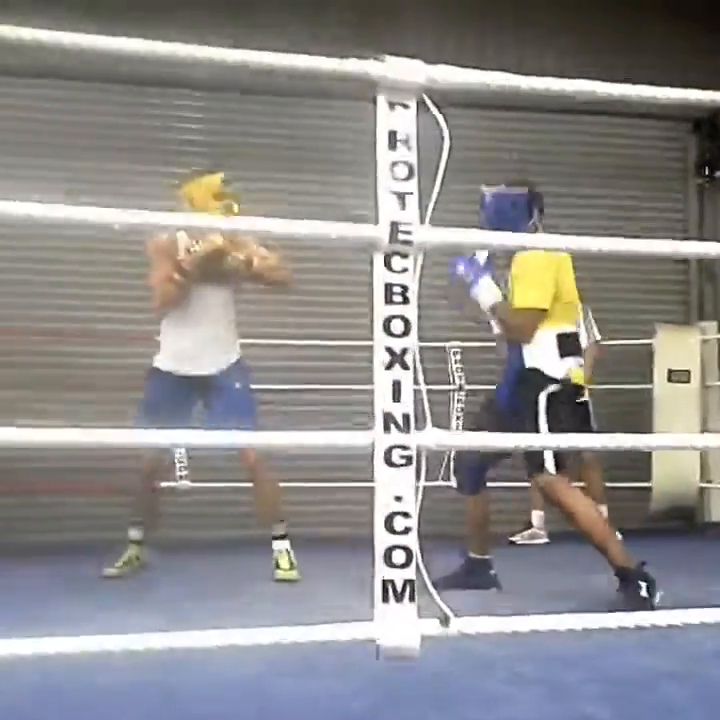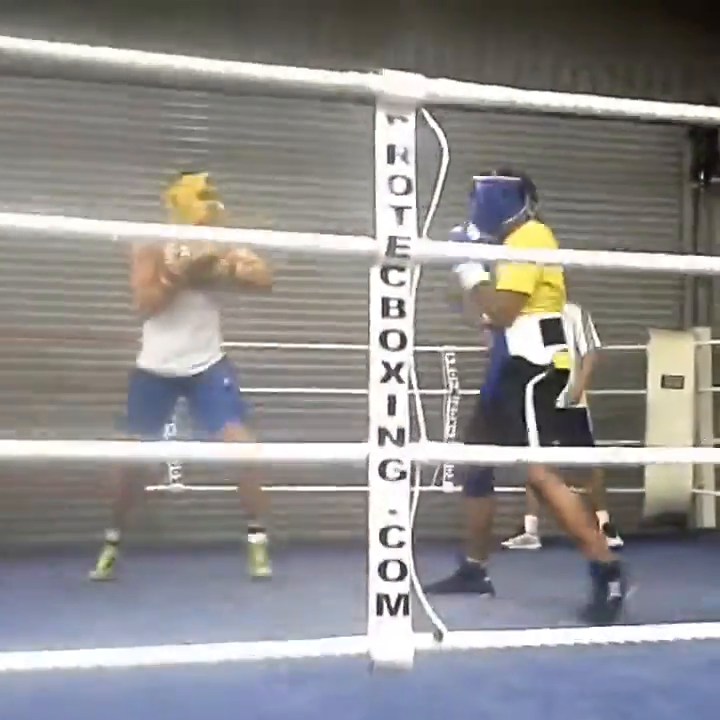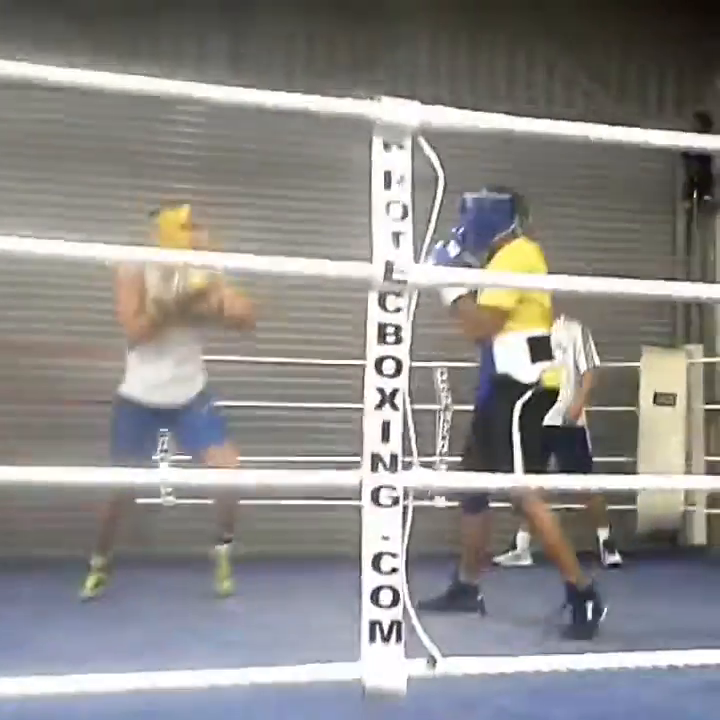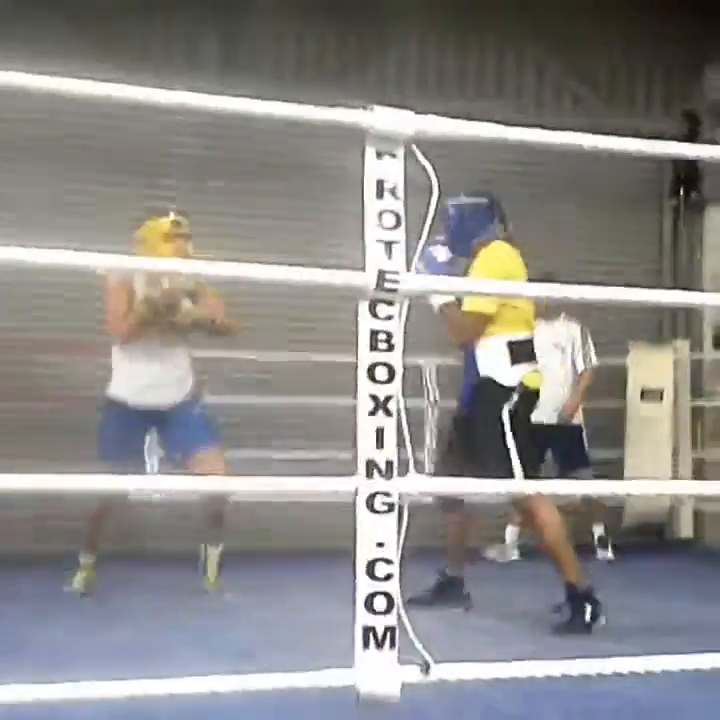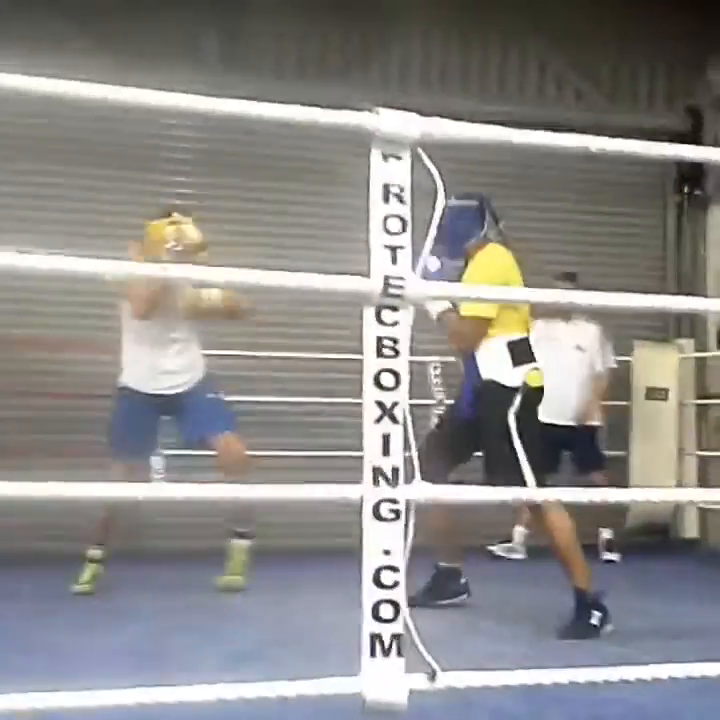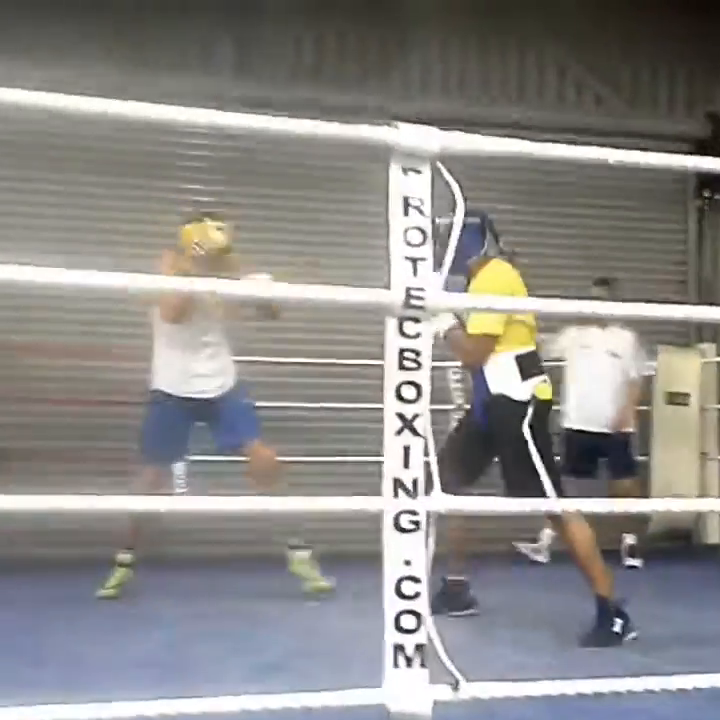
dt=0.1s
person 1, frame 1
left shoulder: (537, 256)
right shoulder: (529, 256)
left elbow: (521, 328)
left wrist: (481, 284)
right wrist: (481, 281)
left hip: (549, 380)
right hip: (527, 378)
left knee: (550, 481)
right knee: (471, 460)
left ankle: (634, 578)
right ankle: (478, 565)
person 1, frame 2
left shoulder: (528, 238)
right shoulder: (521, 239)
left elbow: (502, 310)
left wrist: (467, 265)
right wrist: (474, 257)
left hip: (534, 368)
right hip: (516, 367)
left knee: (536, 471)
right knee: (475, 464)
left ankle: (607, 570)
right ankle: (474, 569)
person 1, frame 3
left shoulder: (515, 256)
right shoulder: (509, 255)
left elbow: (481, 326)
right elbow: (492, 324)
left wrist: (449, 281)
right wrist: (464, 264)
left hip: (522, 385)
right hip: (504, 384)
left knee: (522, 493)
left ankle: (583, 594)
right ankle: (466, 588)
person 1, frame 4
left shoulder: (494, 260)
right shoulder: (489, 259)
left elbow: (464, 332)
right elbow: (474, 326)
left wrist: (436, 287)
right wrist: (450, 273)
left hip: (506, 388)
right hip: (487, 386)
left knee: (523, 492)
right knee: (449, 475)
left ankle: (582, 597)
right ankle: (453, 582)
person 1, frame 5
left shoulder: (490, 261)
right shoulder: (483, 260)
left elbow: (466, 337)
left wrist: (434, 294)
right wrist: (444, 280)
left hip: (508, 389)
right hip: (487, 386)
left knee: (535, 496)
right knee: (431, 464)
left ankle: (589, 603)
right ankle: (449, 575)
person 1, frame 6
left shoulder: (493, 279)
right shoulder: (487, 276)
left elbow: (475, 355)
left wrist: (442, 316)
right wrist: (450, 318)
left hip: (517, 402)
right hip: (496, 400)
left knee: (553, 503)
right knee: (441, 482)
left ankle: (612, 613)
right ankle: (454, 587)
person 2, frame 1
left shoulder: (234, 240)
right shoulder: (165, 243)
left elbow: (282, 275)
right elbow: (161, 302)
left wrist: (233, 262)
right wrist: (194, 263)
left hip: (224, 366)
right hip: (172, 369)
left knee: (252, 456)
right knee: (152, 461)
left ankle: (281, 547)
right ankle: (136, 546)
person 2, frame 2
left shoulder: (218, 242)
right shoulder: (150, 246)
left elbow: (264, 277)
right elbow: (146, 304)
left wrist: (220, 265)
right wrist: (182, 268)
left hip: (208, 365)
right hip: (156, 368)
left knee: (242, 448)
left ankle: (256, 542)
right ankle: (112, 544)
person 2, frame 3
left shoulder: (203, 273)
right shoulder: (133, 274)
left elbow: (246, 316)
right elbow: (133, 334)
left wrist: (207, 305)
right wrist: (172, 302)
left hip: (190, 395)
right hip: (139, 397)
left knee: (227, 470)
right knee: (121, 488)
left ankle: (223, 550)
right ankle: (98, 568)
person 2, frame 4
left shoulder: (190, 279)
right shoulder: (122, 277)
left elbow: (226, 325)
right elbow: (120, 331)
left wrist: (195, 316)
right wrist: (160, 298)
left hip: (178, 394)
right hip: (128, 397)
left knee: (214, 474)
left ankle: (212, 549)
right ankle: (87, 563)
person 2, frame 5
left shoulder: (195, 265)
right shoulder: (137, 258)
left elbow: (239, 309)
right elbow: (143, 305)
left wrist: (220, 301)
right wrist: (174, 254)
left hip: (191, 382)
right hip: (139, 387)
left knee: (235, 456)
right knee: (125, 478)
left ankle: (239, 548)
right ankle: (94, 561)
person 2, frame 6
left shoulder: (225, 266)
right shoulder: (170, 263)
left elbow: (270, 308)
right elbow: (173, 311)
right wrist: (198, 261)
left hip: (223, 386)
right hip: (173, 390)
left knee: (265, 466)
right knee: (151, 481)
left ankle: (300, 559)
right ankle: (123, 565)
person 3, frame 1
left shoulder: (575, 309)
left elbow: (592, 346)
left wrist: (583, 379)
left knee: (588, 457)
left ankle: (602, 517)
right ankle: (537, 524)
person 3, frame 2
left shoulder: (574, 314)
left elbow: (590, 352)
left wrist: (580, 385)
left hip: (570, 403)
left ankle: (605, 523)
right ankle: (531, 530)
person 3, frame 3
left shoulder: (574, 330)
left elbow: (589, 370)
left wrist: (578, 403)
left hip: (568, 421)
left ankle: (605, 540)
right ankle: (522, 547)
person 3, frame 4
left shoulder: (573, 330)
left elbow: (587, 370)
left wrist: (574, 401)
left hip: (565, 420)
right hip: (527, 418)
left knee: (582, 476)
left ankle: (600, 535)
right ankle: (511, 541)
person 3, frame 5
left shoulder: (592, 332)
right shoulder: (538, 328)
left elbow: (604, 372)
left wrist: (592, 405)
left hip: (582, 421)
right hip: (544, 419)
left knee: (596, 478)
left ankle: (607, 538)
right ankle: (518, 540)
person 3, frame 6
left shoulder: (627, 338)
right shoulder: (573, 335)
left elbow: (639, 379)
right elbow: (542, 347)
left wrist: (626, 413)
left hip: (615, 429)
right hip: (577, 425)
left knee: (624, 485)
right knee: (568, 482)
left ankle: (630, 544)
right ankle: (545, 543)
